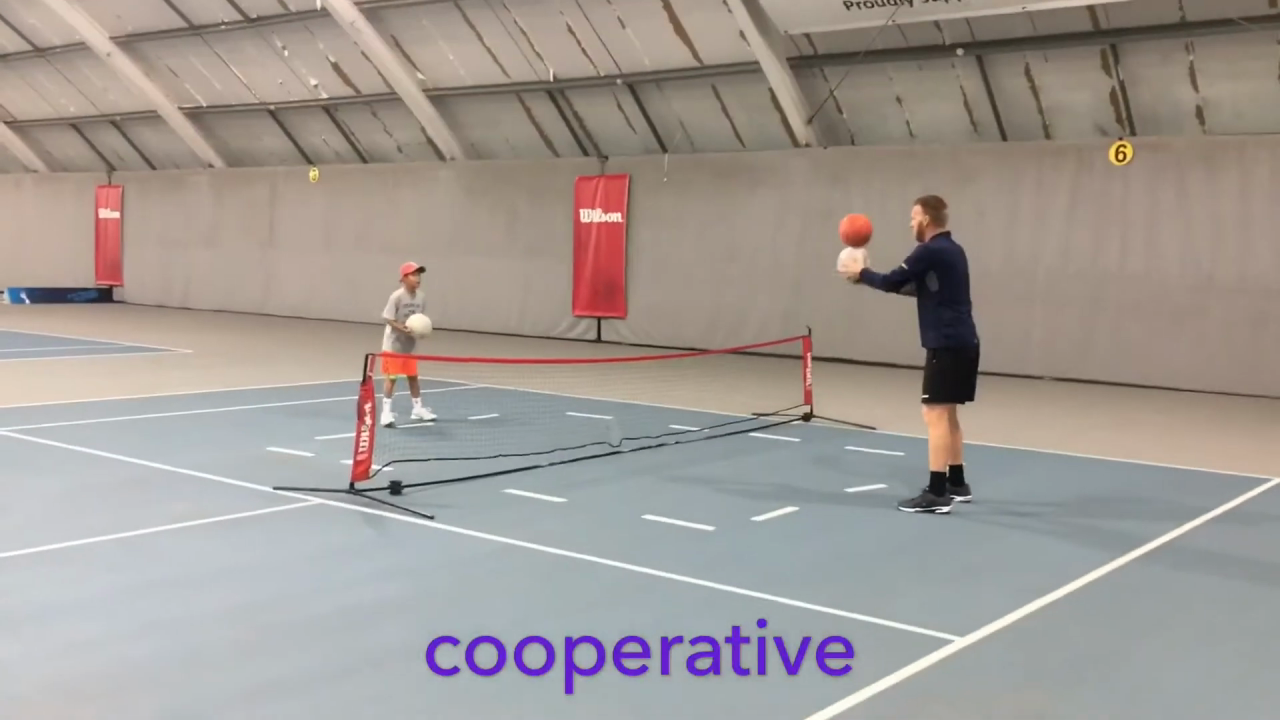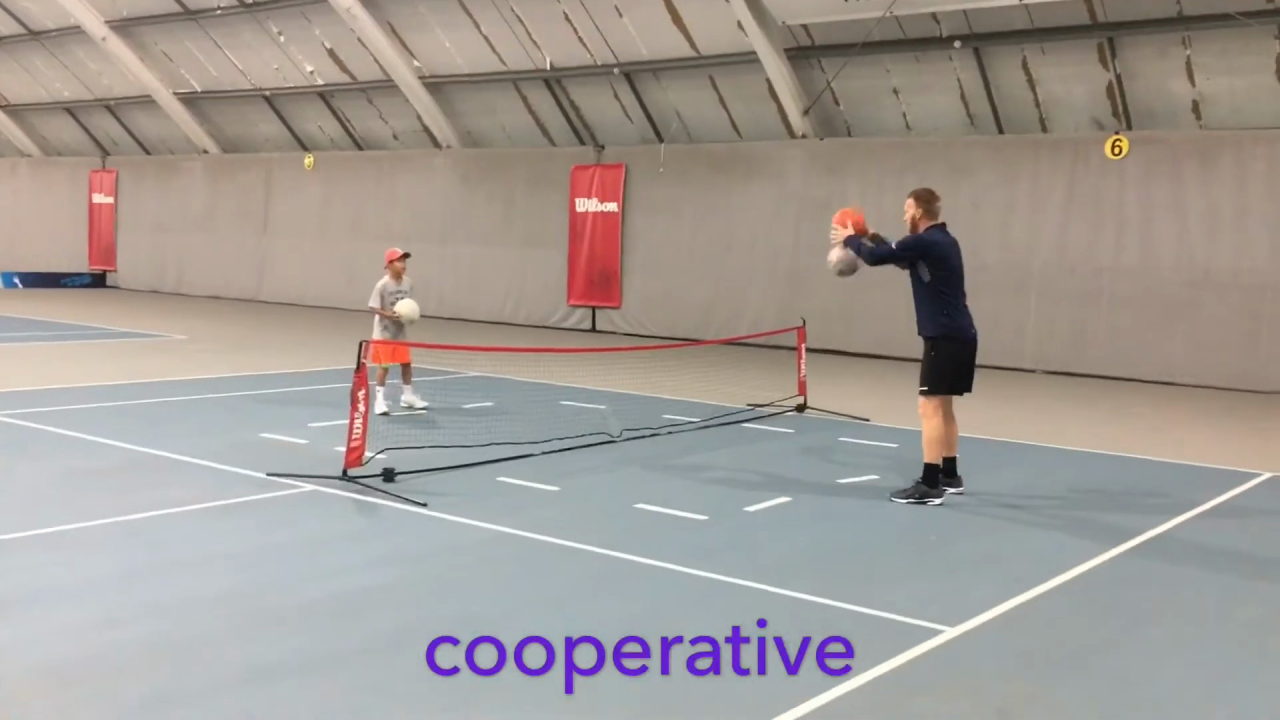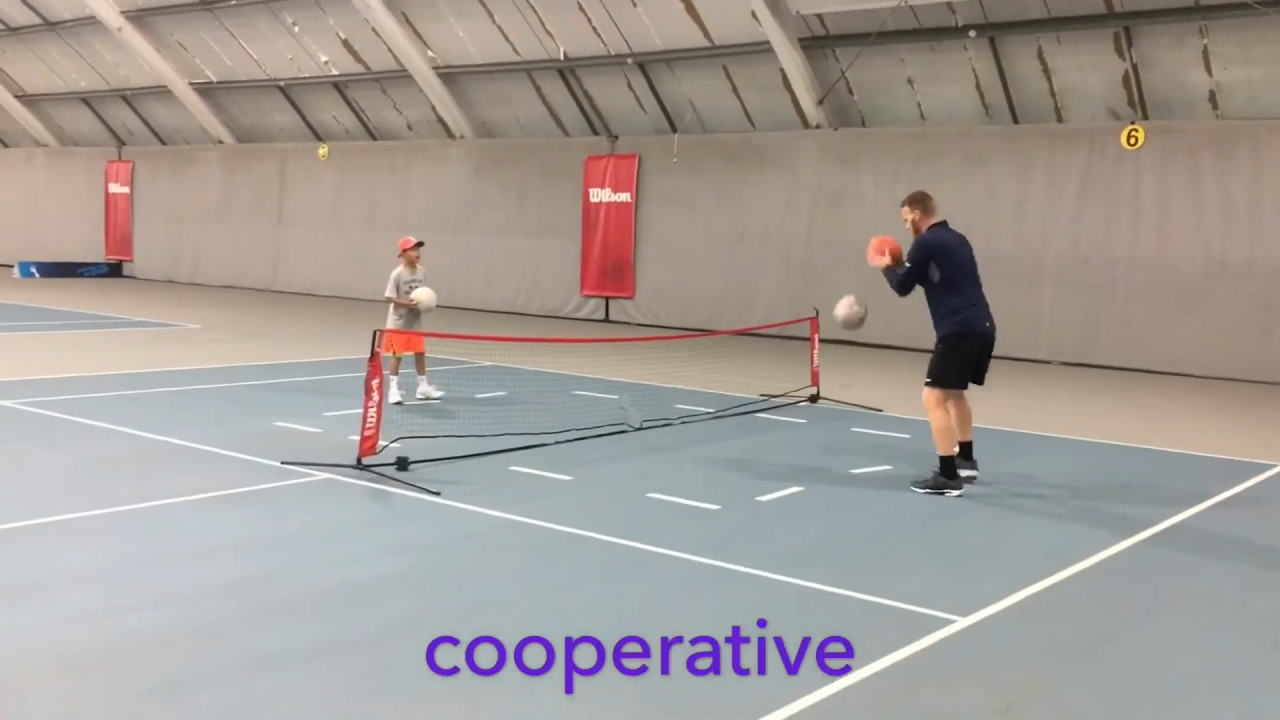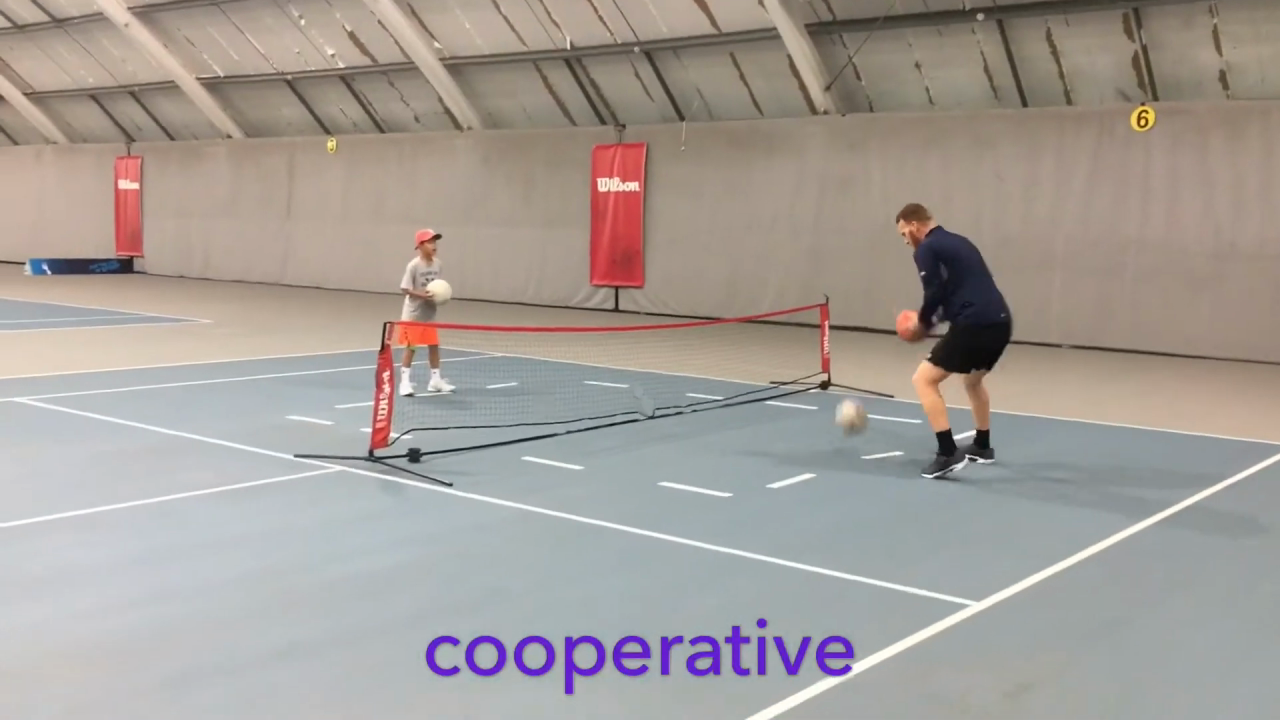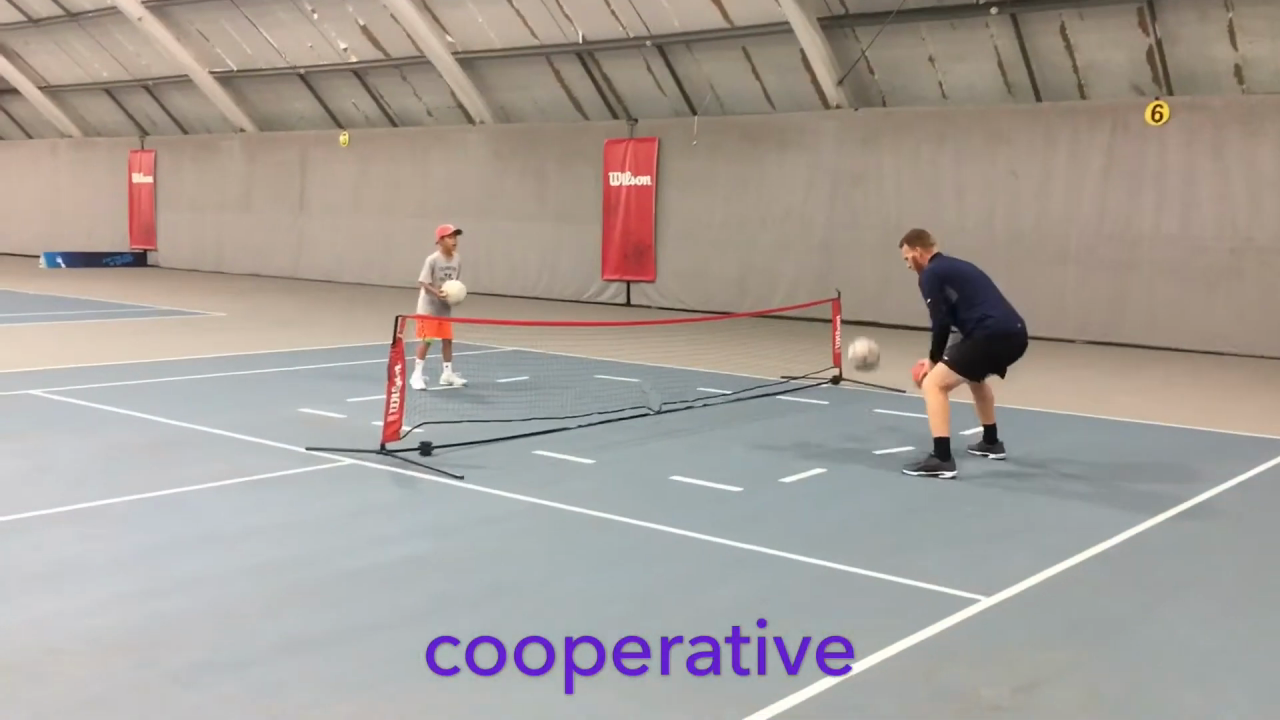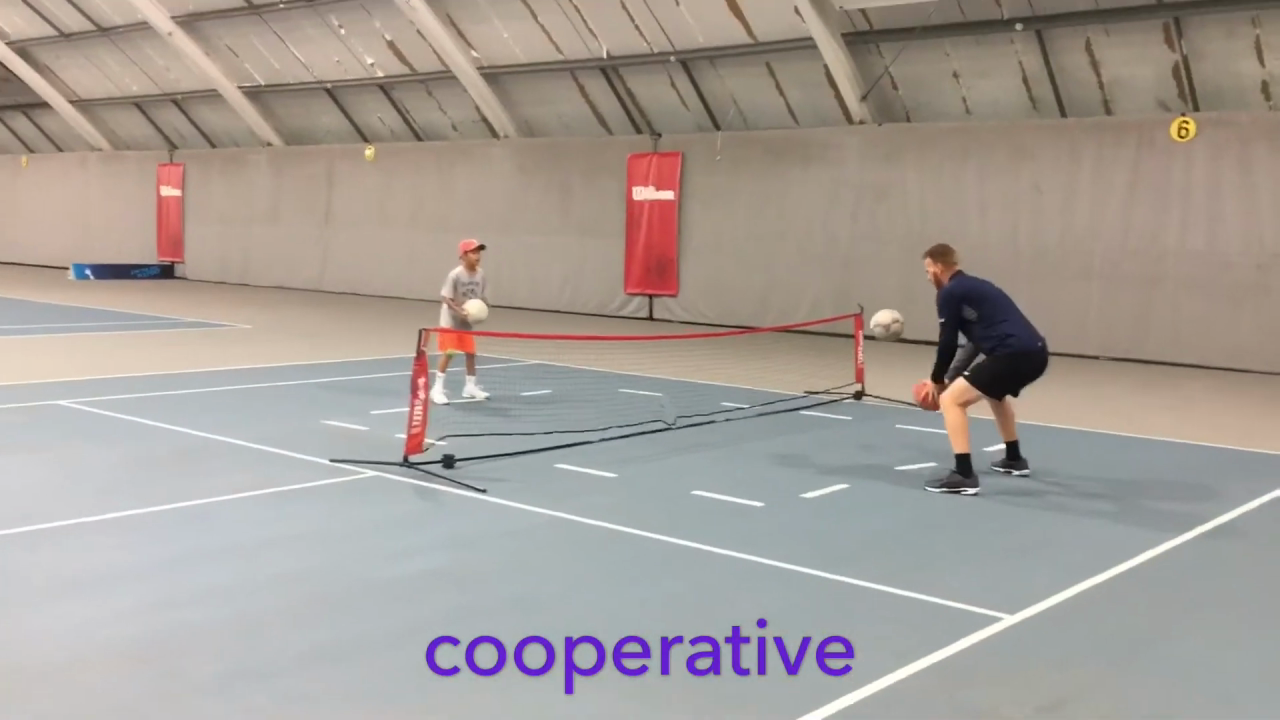
dt=0.2s
person 1, frame 1
left shoulder: (931, 251)
right shoulder: (949, 251)
left elbow: (893, 281)
right elbow: (916, 286)
left wrist: (862, 273)
right wrist: (873, 273)
left hip: (947, 345)
right hip: (962, 342)
left knee: (935, 415)
right knee: (947, 414)
left ankle: (937, 493)
right ankle: (956, 483)
person 1, frame 2
left shoulder: (923, 242)
right shoulder: (943, 241)
left elbow: (875, 257)
right elbow: (895, 256)
left wrist: (848, 240)
right wrist: (870, 238)
left hip: (944, 336)
right hip: (960, 334)
left knee: (930, 407)
right knee: (942, 406)
left ankle: (930, 484)
right ankle: (949, 475)
person 1, frame 3
left shoulder: (925, 244)
right shoulder: (956, 239)
left elbow: (903, 286)
left wrist: (886, 267)
right wrist: (901, 266)
left hip: (959, 332)
right hip: (982, 329)
left knee: (934, 400)
right knee: (954, 393)
left ankle: (947, 476)
right ankle: (965, 458)
person 1, frame 4
left shoulder: (926, 248)
right shoulder: (958, 242)
left elbow: (933, 295)
left wrist: (922, 322)
right wrist: (935, 318)
left hip: (975, 324)
right hip: (999, 322)
left knee: (924, 380)
right knee: (973, 378)
left ankle: (948, 452)
right ankle: (981, 446)
person 1, frame 5
left shoulder: (931, 274)
right shoulder: (956, 267)
left elbow: (941, 323)
left wrist: (934, 359)
right wrist: (943, 358)
left hip: (994, 336)
right hip: (1015, 334)
left knee: (933, 384)
right knee: (973, 375)
left ankle: (942, 458)
right ankle: (991, 442)
person 1, frame 6
left shoulder: (949, 294)
right shoulder: (976, 287)
left elbow: (948, 344)
right elbow: (974, 343)
left wrist: (937, 382)
right wrist: (954, 377)
left hip: (1015, 355)
right hip: (1036, 352)
left knee: (952, 401)
right knee: (995, 392)
left ankle: (964, 475)
right ankle: (1014, 459)
